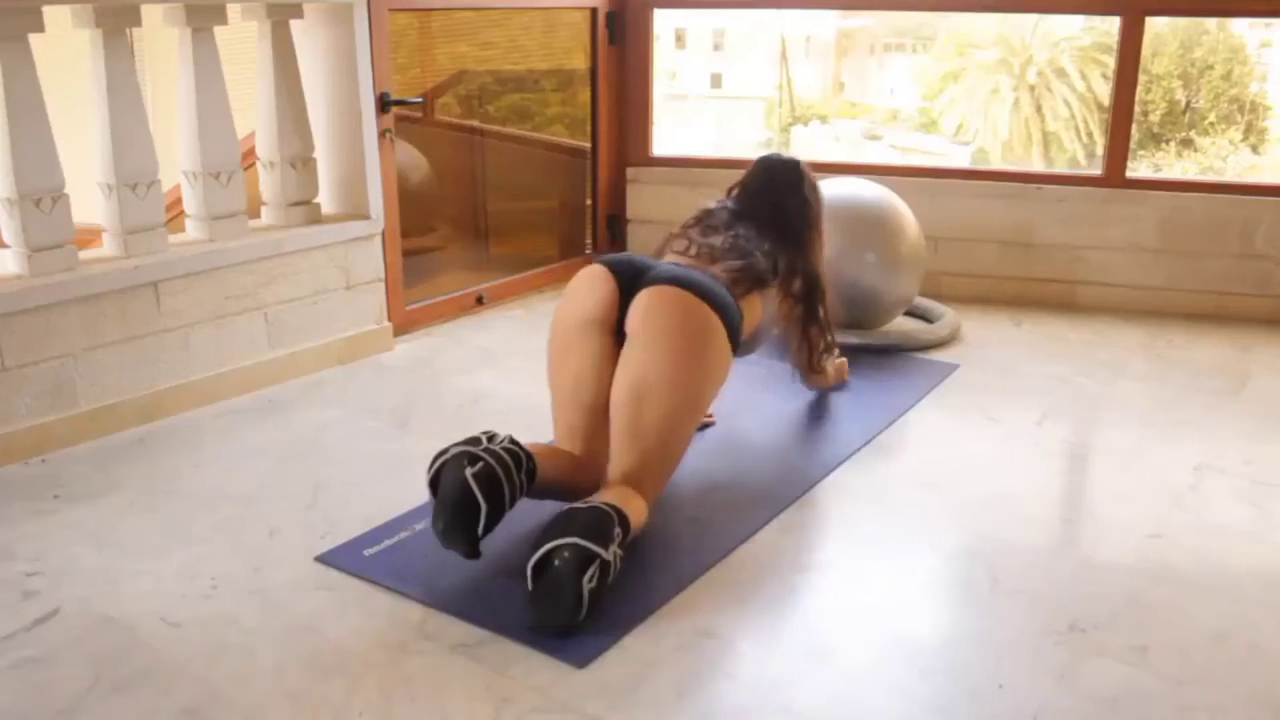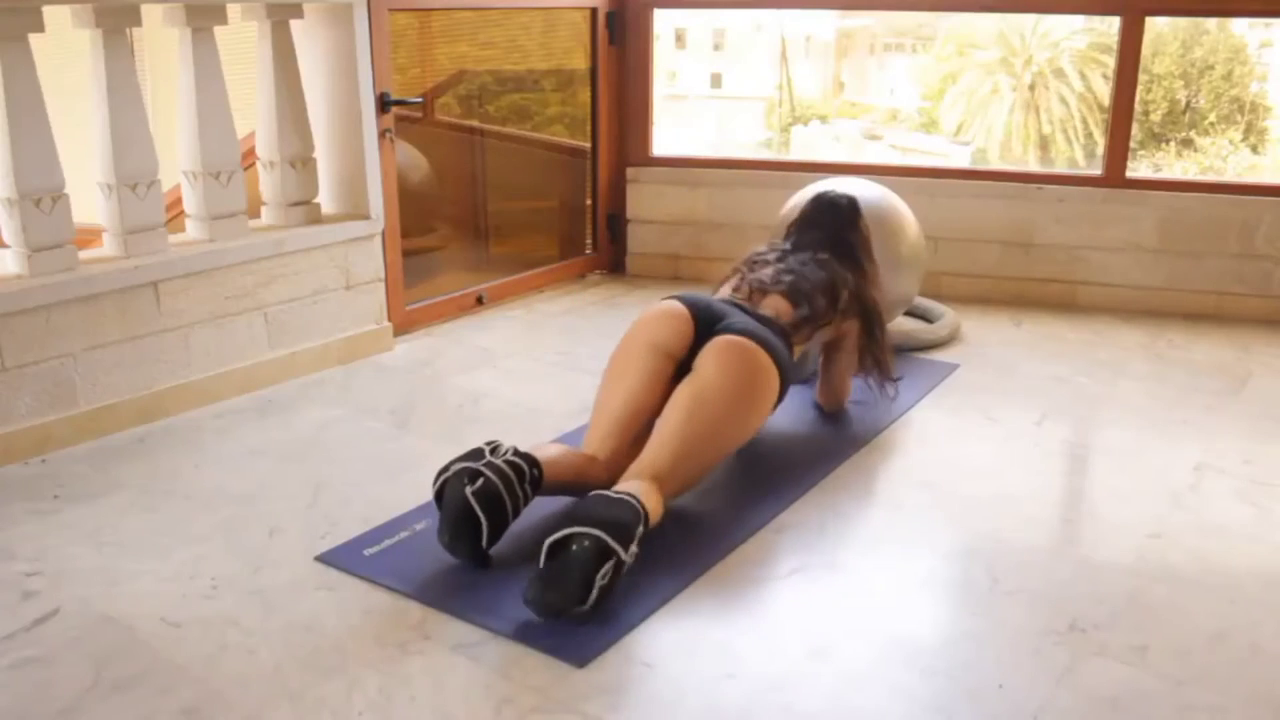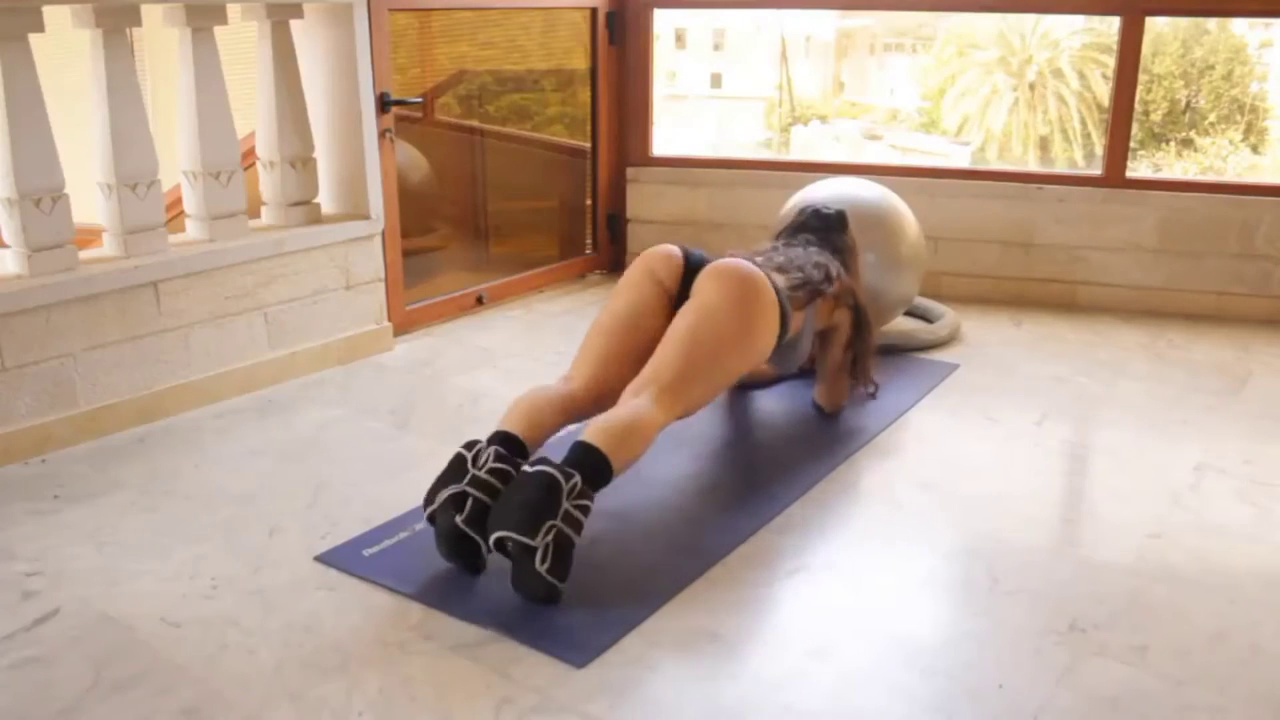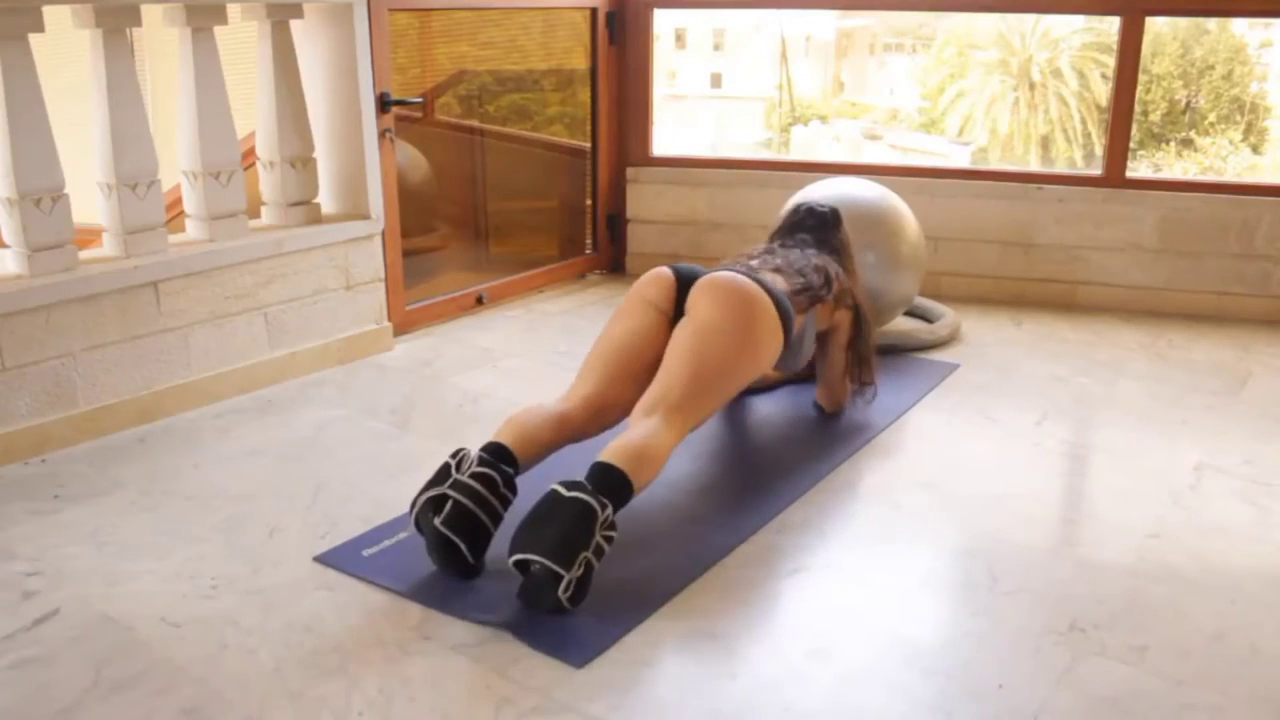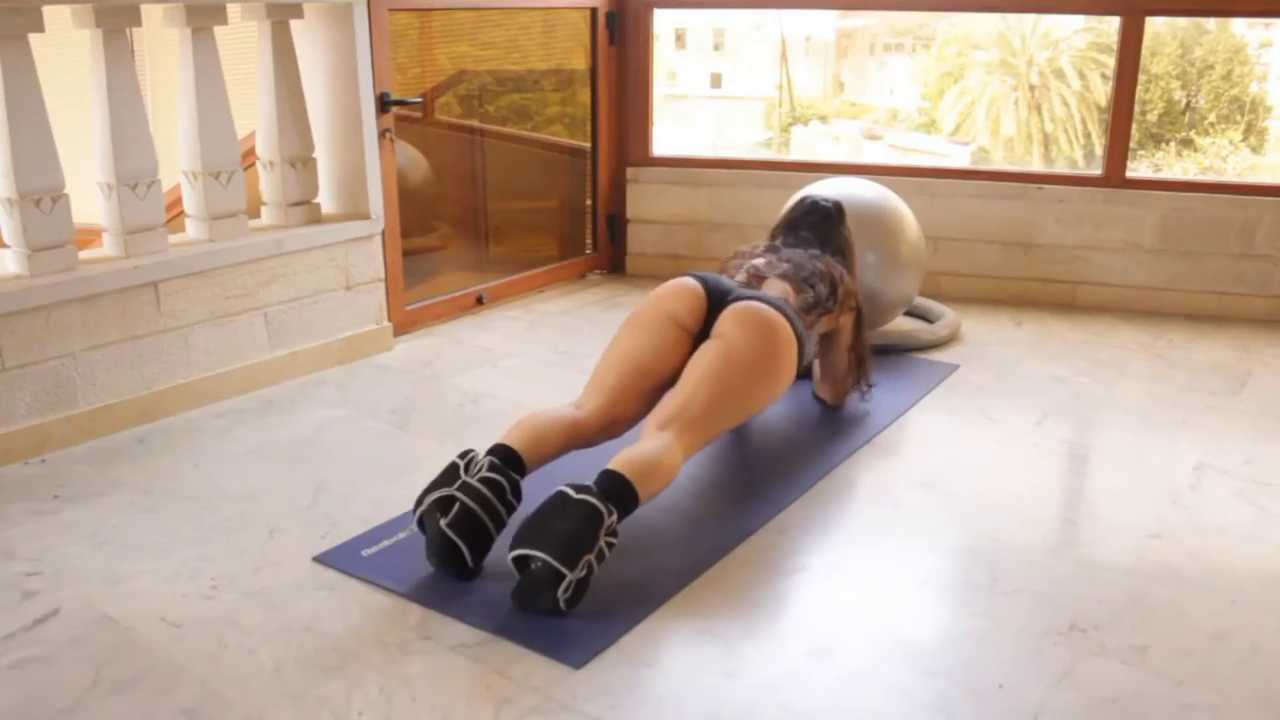
dt=0.5s
person 1, frame 1
left shoulder: (699, 223)
right shoulder: (794, 271)
right elbow: (814, 376)
left wrist: (677, 407)
right wrist: (830, 372)
left hip: (599, 279)
right hip: (689, 310)
left knee: (578, 468)
right knee: (627, 487)
left ankle: (503, 464)
right ankle: (593, 530)
person 1, frame 2
left shoulder: (759, 258)
right shoulder: (849, 296)
right elbow: (832, 402)
left hip: (676, 312)
right hip: (749, 352)
left knee: (596, 463)
right knee: (643, 483)
left ankle: (514, 469)
right ankle: (612, 522)
person 1, frame 3
left shoulder: (759, 257)
right shoulder: (839, 290)
left elbow: (731, 369)
right elbow: (831, 400)
left wrist: (785, 361)
right wrist: (813, 357)
left hip: (672, 261)
right hip: (739, 290)
left knee: (578, 390)
right knee: (648, 402)
left ankle: (494, 460)
right ankle: (563, 486)
person 1, frame 4
left shoulder: (753, 258)
right shoulder: (836, 289)
left elbow: (720, 371)
right elbow: (832, 401)
left wrist: (788, 367)
right wrist: (814, 362)
left hip: (669, 279)
right hip: (740, 304)
left knee: (577, 408)
right knee: (658, 421)
left ankle: (483, 471)
right ankle: (588, 506)
person 1, frame 5
left shoulder: (748, 255)
right shoulder: (839, 288)
left elbow: (721, 342)
right elbow: (834, 392)
left wrist: (795, 363)
right wrist: (815, 361)
left hip: (690, 291)
right hip: (765, 327)
left knee: (588, 414)
right knee: (669, 436)
left ankle: (491, 473)
right ankle: (593, 510)
